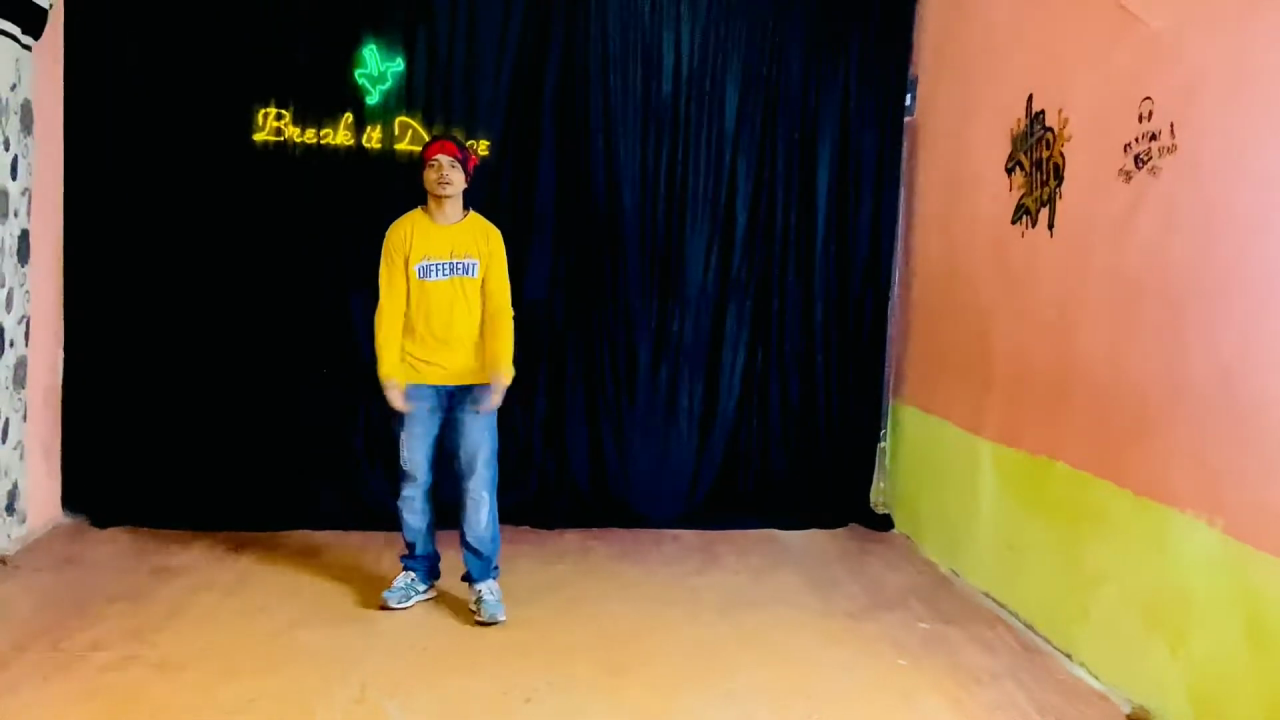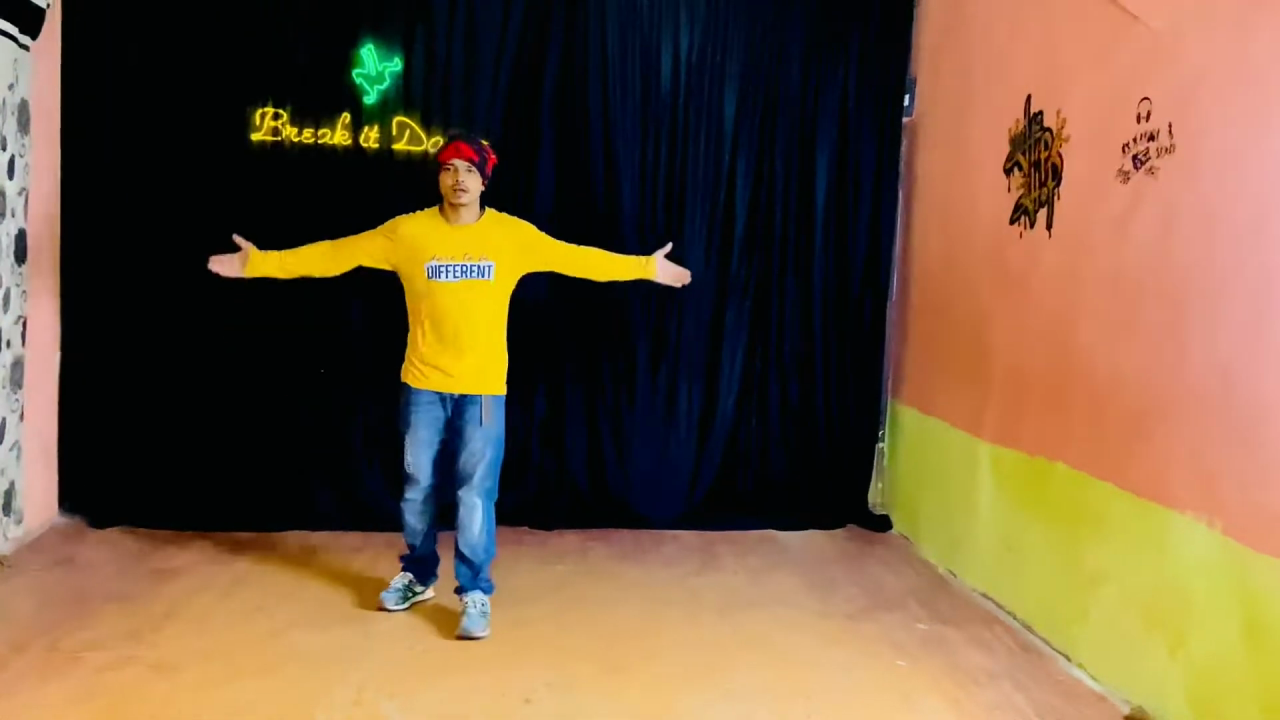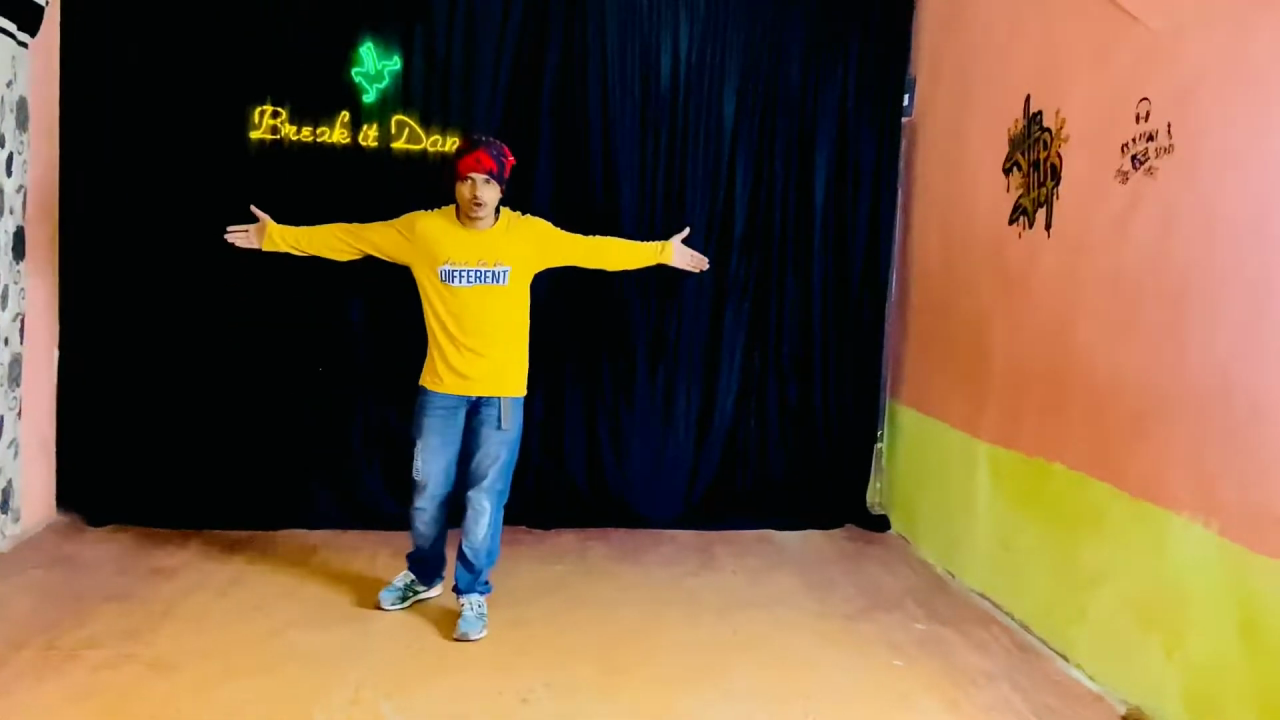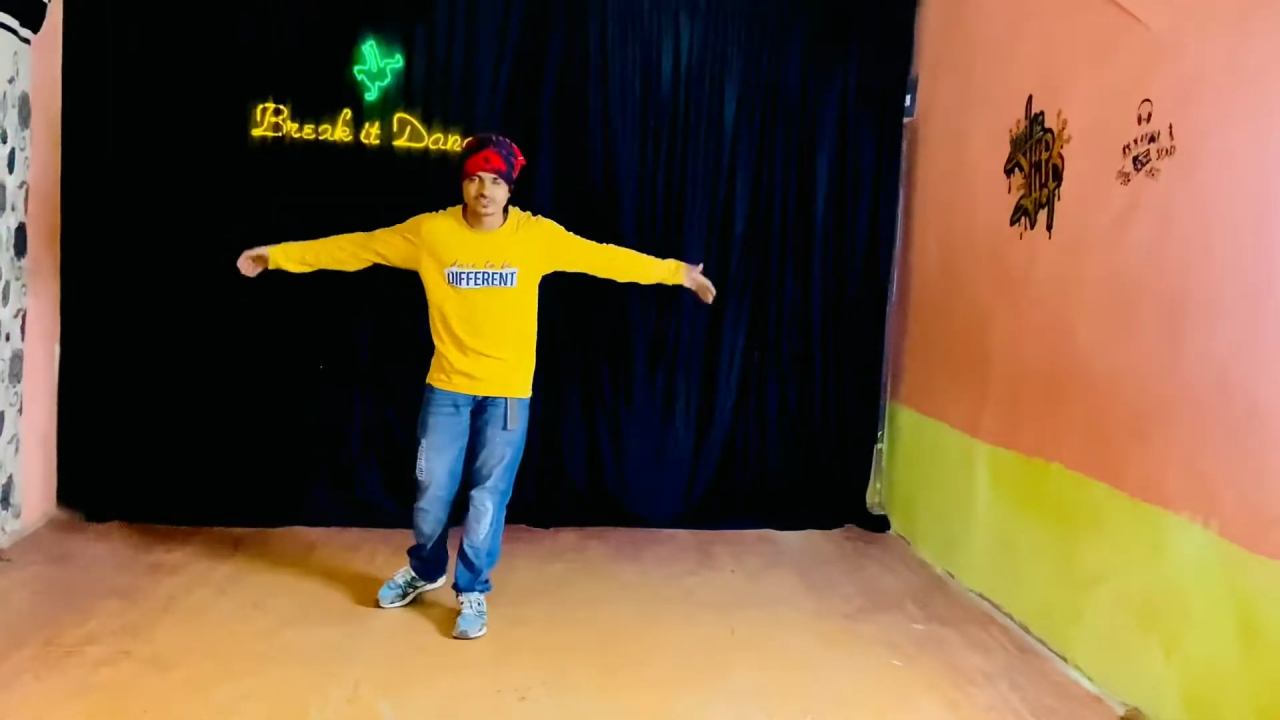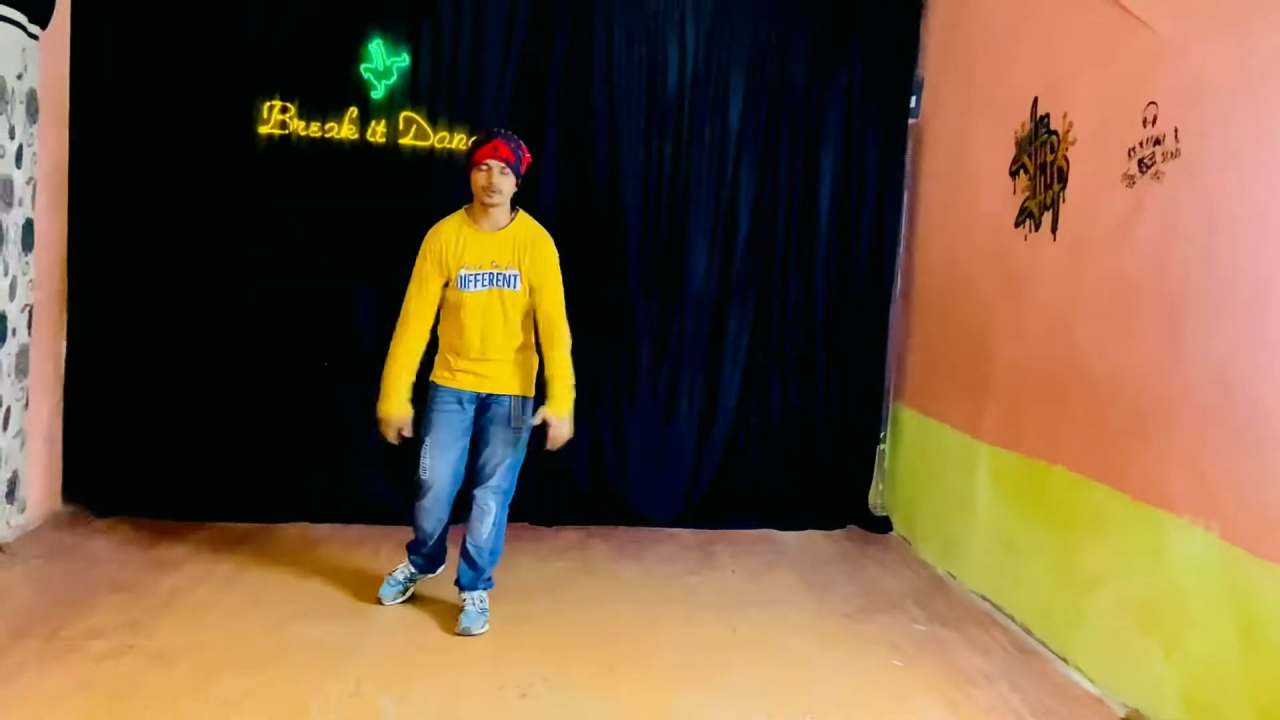
dt=0.3s
person 1, frame 1
left shoulder: (487, 235)
right shoulder: (402, 232)
left elbow: (501, 308)
right elbow: (388, 309)
left wrist: (501, 369)
right wrist: (389, 374)
left hip: (474, 379)
right hip: (415, 379)
left knee: (479, 479)
right knee: (416, 478)
left ankle: (484, 580)
right ankle: (421, 572)
person 1, frame 2
left shoulder: (511, 232)
right shoulder: (409, 230)
left elbow: (573, 258)
right elbow: (338, 254)
left wrist: (643, 268)
right wrist: (262, 263)
left hip: (484, 385)
right hip: (424, 383)
left knee: (477, 488)
right knee: (418, 483)
left ankle: (475, 592)
right ankle: (418, 575)
person 1, frame 3
left shoulder: (529, 234)
right shoulder: (421, 230)
left elbow: (594, 250)
right elbow: (349, 237)
left wrist: (662, 252)
right wrist: (275, 235)
left hip: (502, 390)
right hip: (441, 386)
left knee: (486, 494)
right knee: (429, 487)
left ankle: (473, 594)
right ankle: (423, 575)
person 1, frame 4
left shoulder: (537, 234)
right shoulder: (429, 231)
left elbow: (601, 256)
right elbow: (357, 247)
left wrist: (673, 271)
right wrist: (282, 255)
left hip: (507, 389)
right hip: (447, 386)
left knee: (489, 494)
right knee: (432, 487)
left ankle: (473, 592)
right ankle: (425, 570)
person 1, frame 5
left shoulder: (536, 242)
right shoulder: (443, 236)
left elbow: (552, 324)
right elbow: (416, 317)
left wrist: (561, 399)
right wrist: (395, 395)
left hip: (512, 388)
right hip: (454, 382)
left knee: (493, 492)
right knee: (435, 483)
left ankle: (475, 589)
right ankle: (420, 563)
